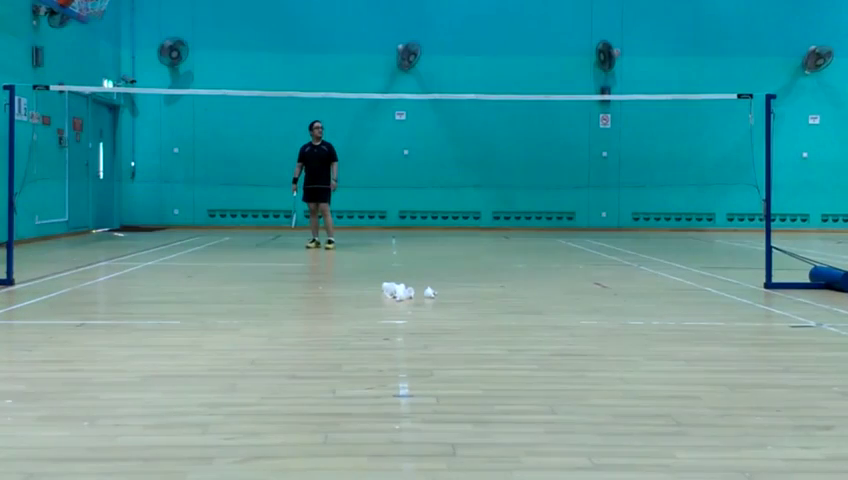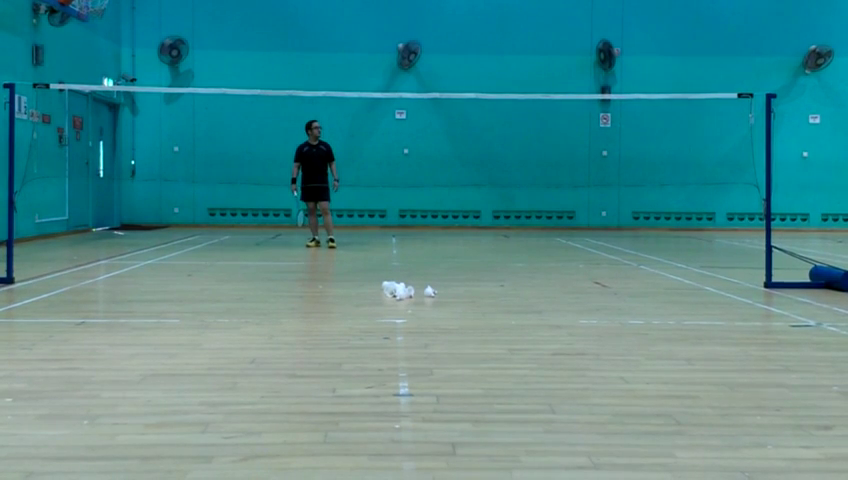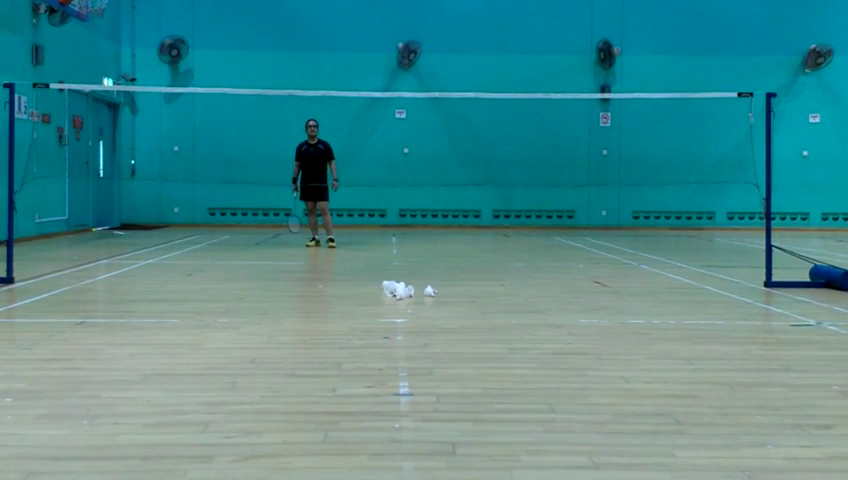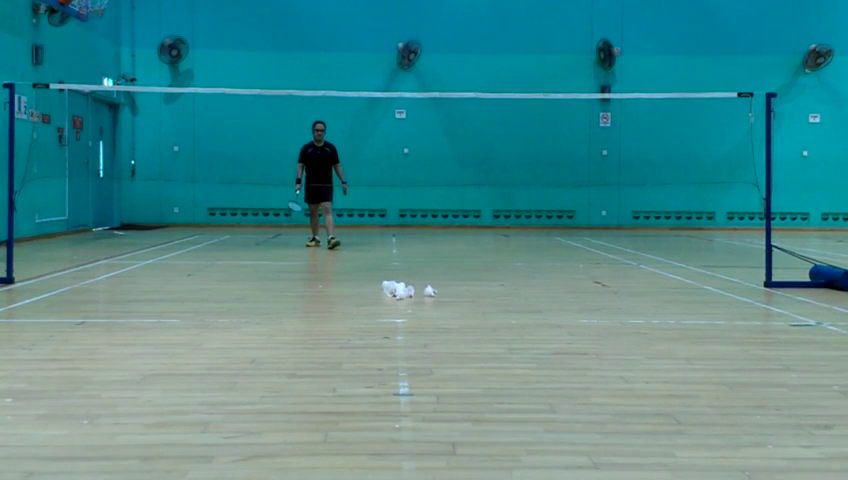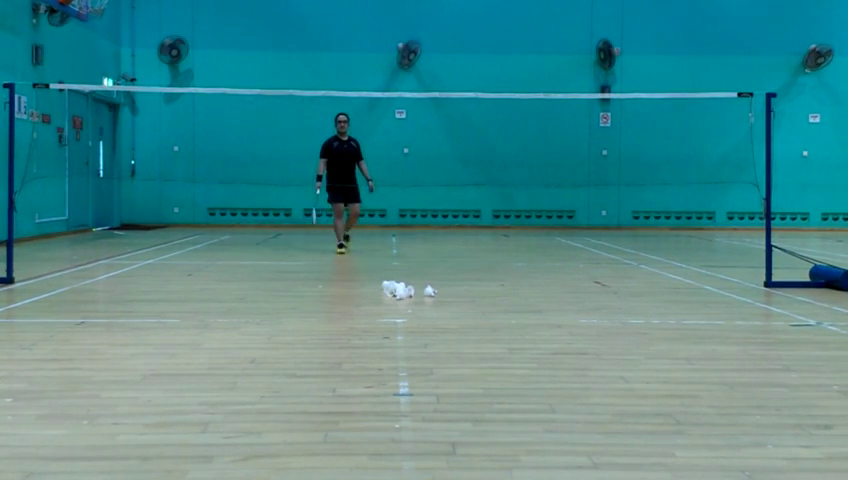
dt=1s
person 1, frame 1
left shoulder: (328, 147)
right shoulder: (304, 148)
left elbow: (334, 164)
right elbow: (299, 166)
left wrist: (334, 179)
right wrist: (294, 181)
left hip: (324, 186)
right hip: (309, 186)
left knee: (325, 211)
right knee: (313, 212)
left ankle: (331, 239)
right ankle: (315, 239)
person 1, frame 2
left shoulder: (326, 146)
right shoulder: (302, 148)
left elbow: (332, 163)
right elbow: (296, 166)
left wrist: (336, 179)
right wrist: (293, 181)
left hip: (322, 184)
right hip: (307, 185)
left knee: (325, 210)
right knee: (311, 211)
left ankle: (331, 238)
right ankle: (315, 238)
person 1, frame 3
left shoulder: (325, 145)
right shoulder: (301, 147)
left elbow: (331, 162)
right elbow: (297, 165)
left wrist: (335, 178)
right wrist: (294, 181)
left hip: (321, 184)
right hip: (306, 184)
left knee: (324, 210)
right knee: (311, 211)
left ankle: (330, 237)
right ankle: (315, 238)
person 1, frame 4
left shoulder: (331, 148)
right shoulder: (306, 148)
left elbow: (337, 166)
right elbow: (300, 166)
left wrist: (343, 182)
right wrist: (298, 182)
left hip: (326, 185)
right hip: (311, 186)
left knee: (327, 211)
right knee: (313, 212)
left ankle: (331, 238)
right ankle: (315, 238)
person 1, frame 5
left shoulder: (354, 143)
right shoulder: (329, 143)
left elbow: (361, 162)
right elbow: (323, 162)
left wrist: (369, 179)
right wrist: (319, 179)
left hip: (351, 185)
right hip: (334, 185)
left knee: (356, 212)
right knee: (339, 214)
left ankle: (345, 233)
right ankle: (340, 243)
